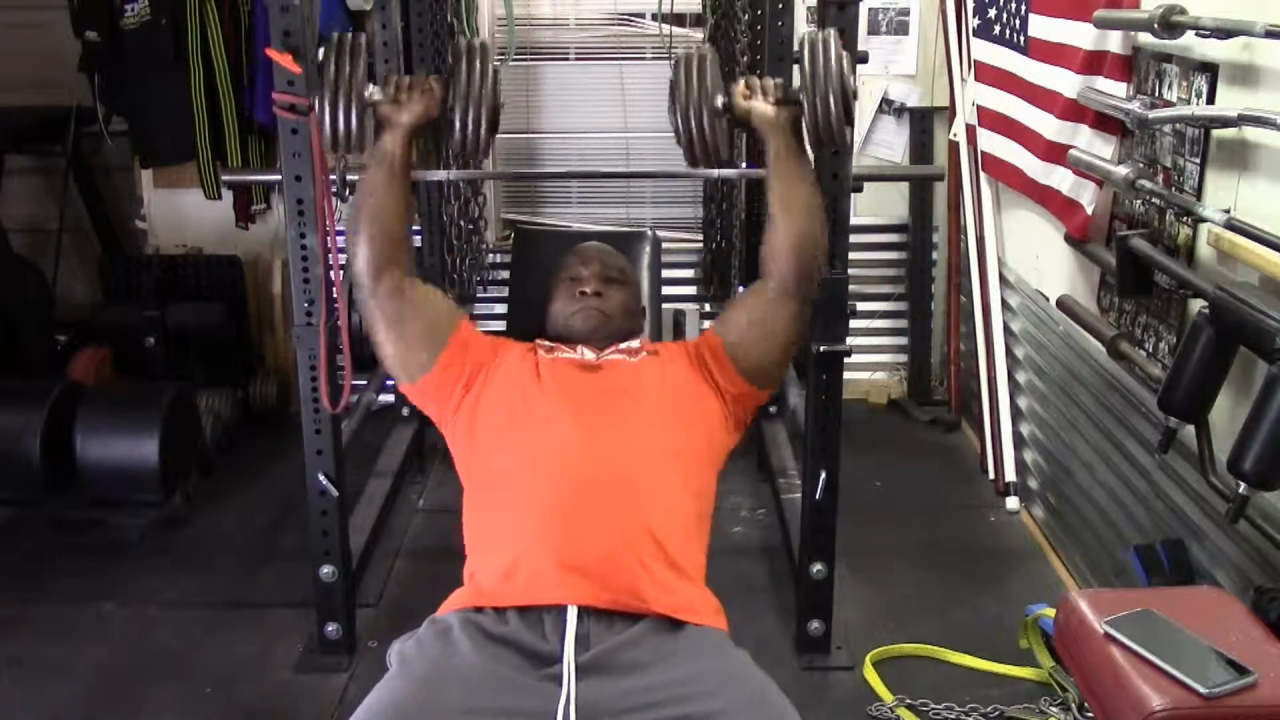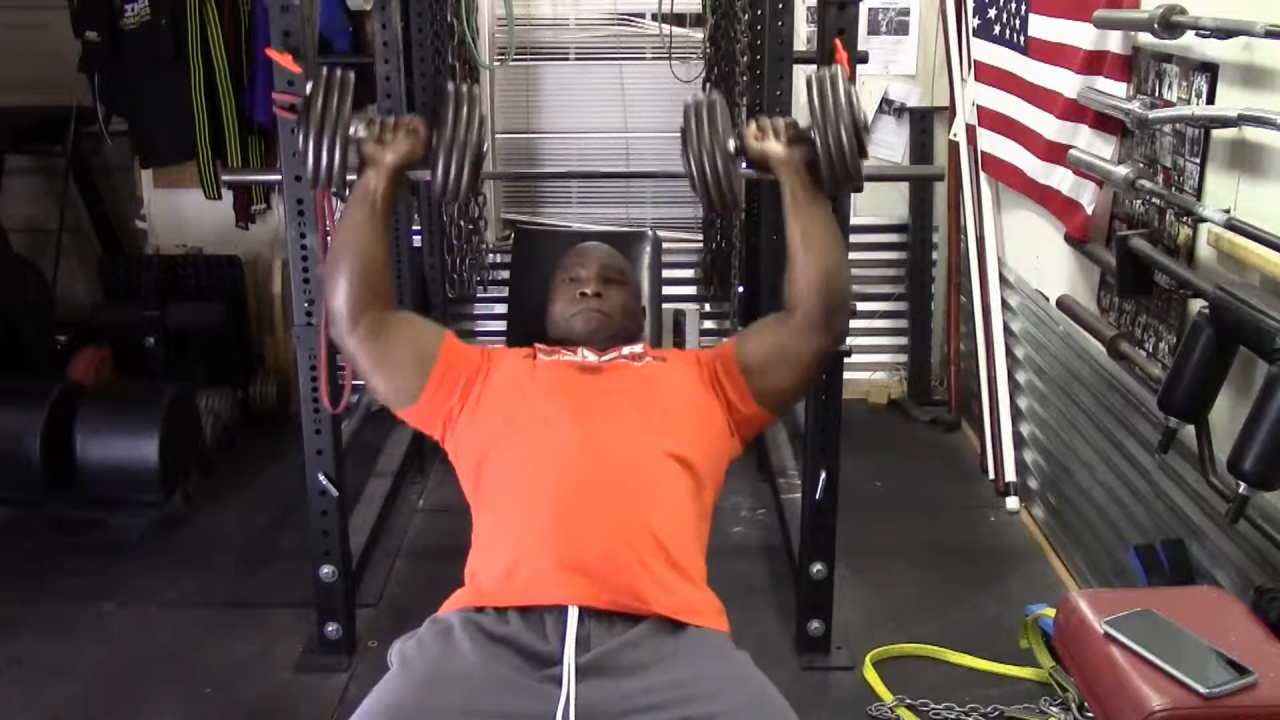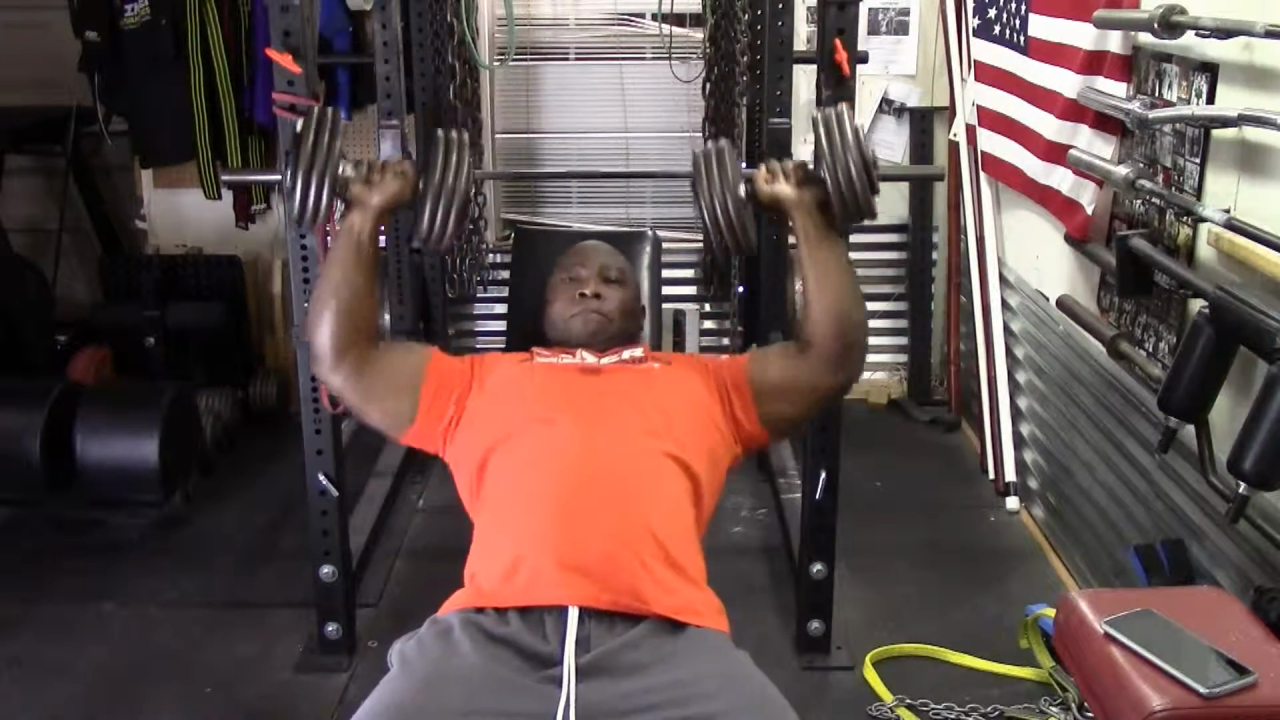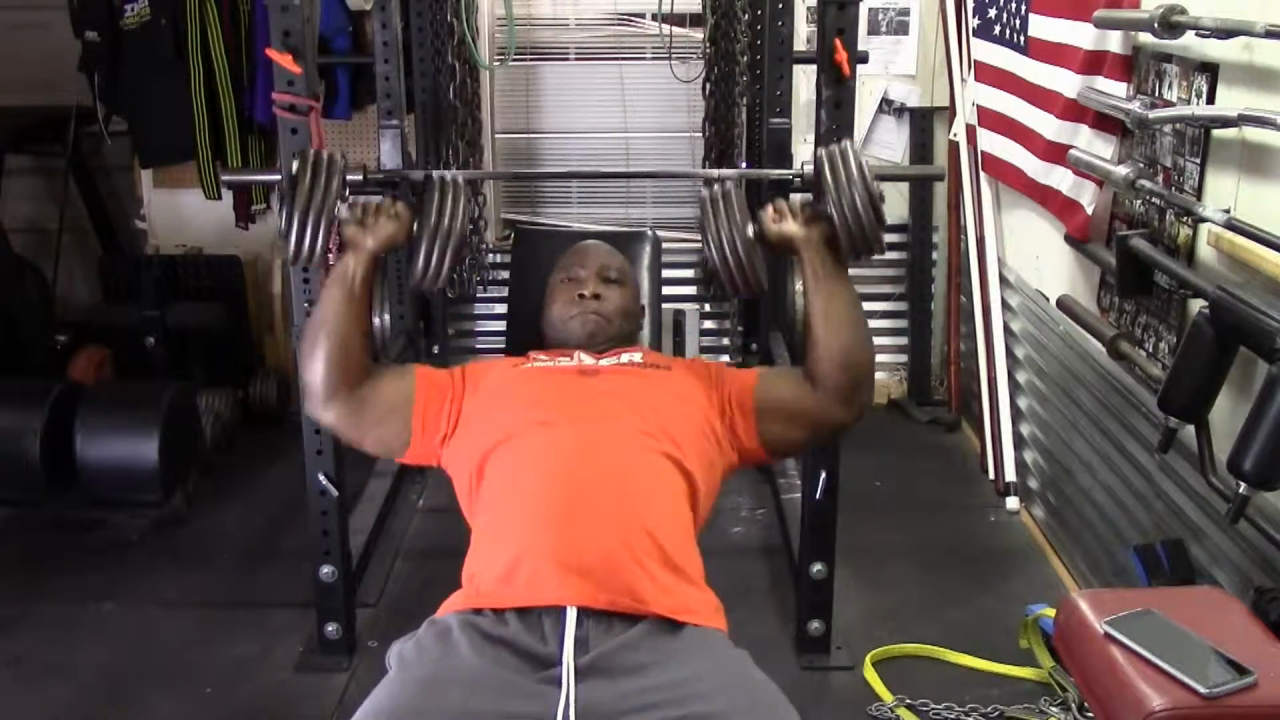
dt=0.1s
person 1, frame 1
left shoulder: (696, 375)
right shoulder: (487, 372)
left elbow: (791, 277)
right elbow: (382, 272)
left wrist: (776, 134)
right wrist: (397, 135)
left hip: (661, 636)
right hip: (490, 629)
person 1, frame 2
left shoulder: (700, 384)
right shoulder: (484, 379)
left elbow: (817, 316)
right elbow: (359, 314)
left wrist: (792, 171)
right wrist: (381, 173)
left hip: (662, 639)
right hip: (491, 632)
person 1, frame 3
left shoulder: (701, 385)
right shoulder: (479, 381)
left elbow: (831, 360)
right elbow: (341, 359)
left wrist: (805, 214)
right wrist: (364, 215)
left hip: (663, 638)
right hip: (491, 632)
person 1, frame 4
left shoulder: (700, 389)
right shoulder: (475, 388)
left elbow: (840, 393)
right elbow: (334, 395)
left wrist: (812, 248)
right wrist: (360, 256)
left hip: (662, 640)
right hip: (490, 635)
